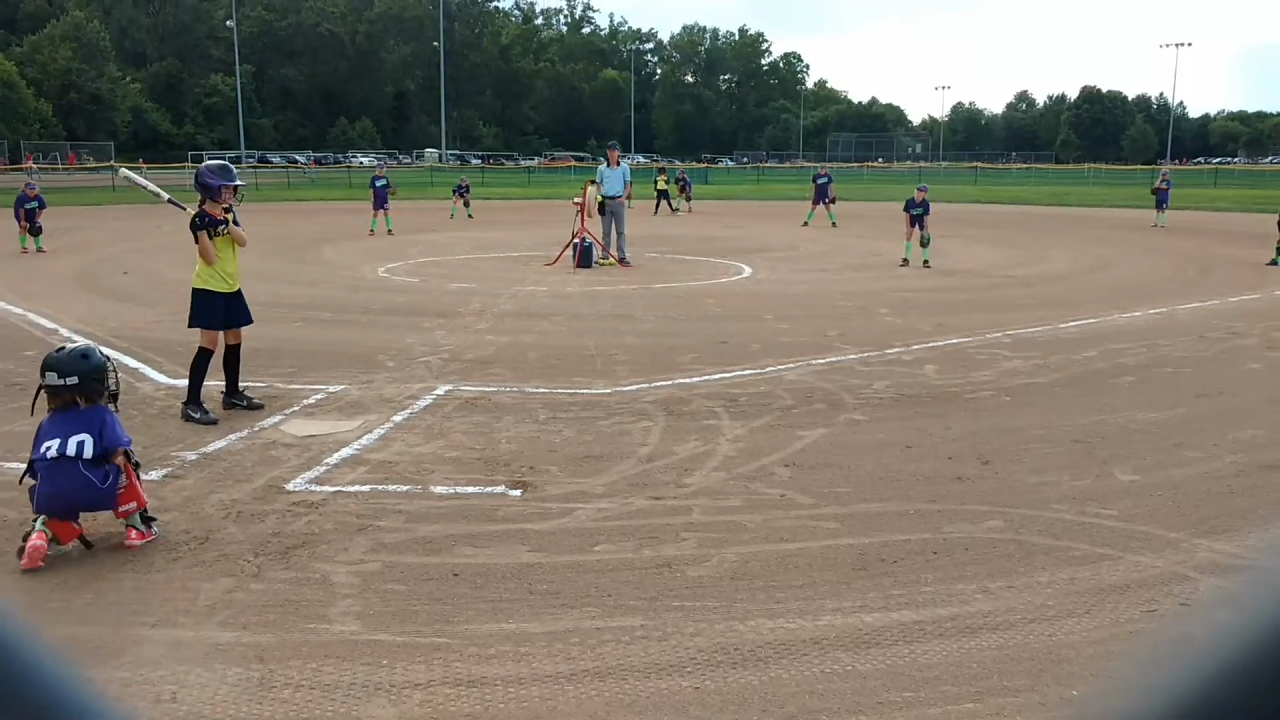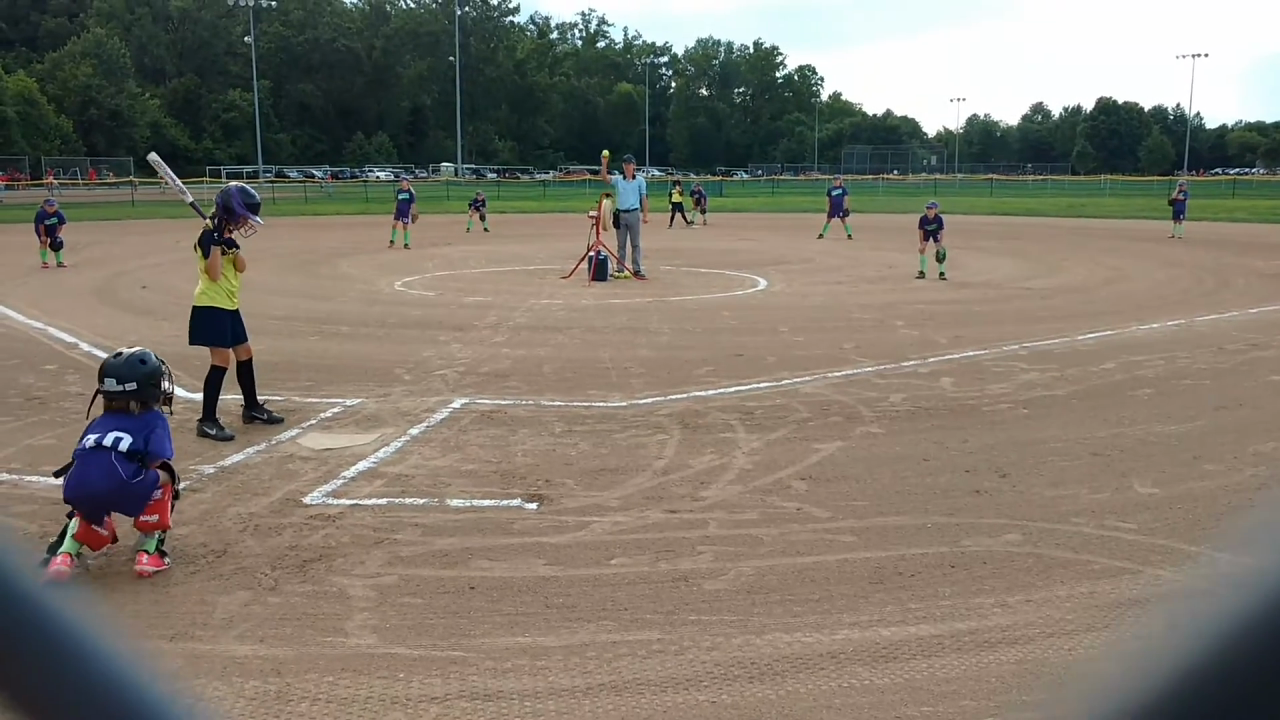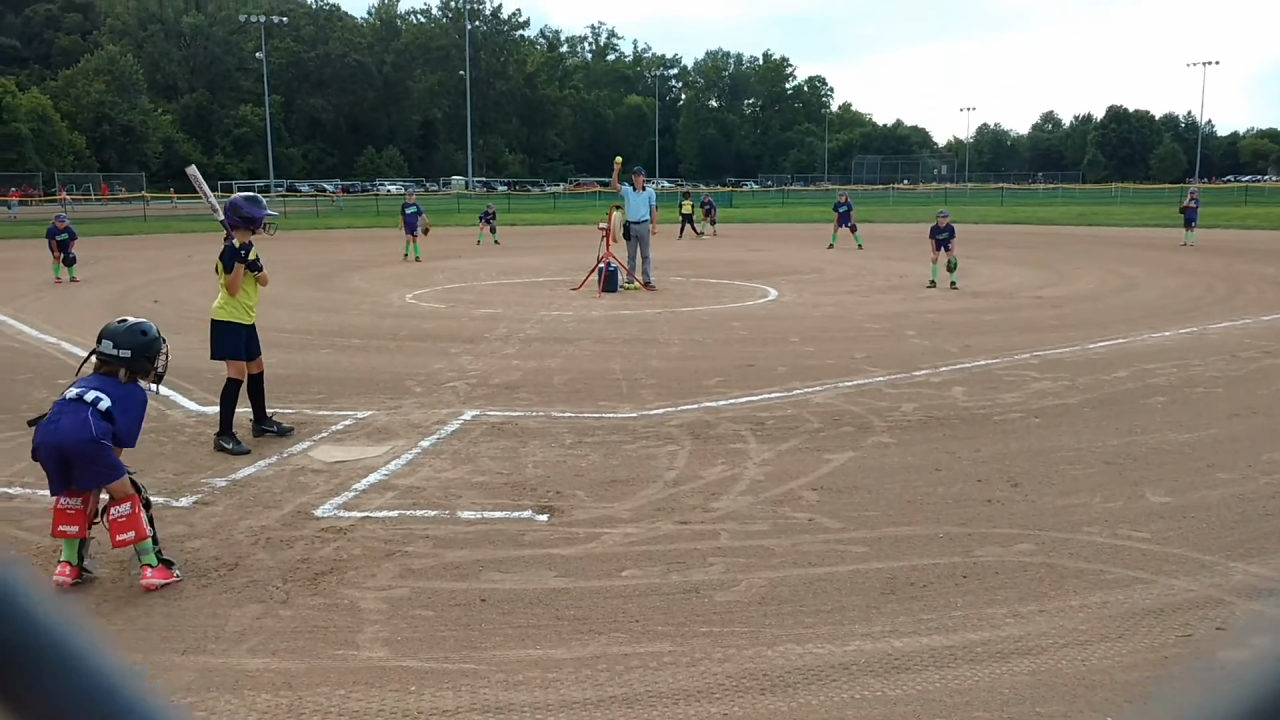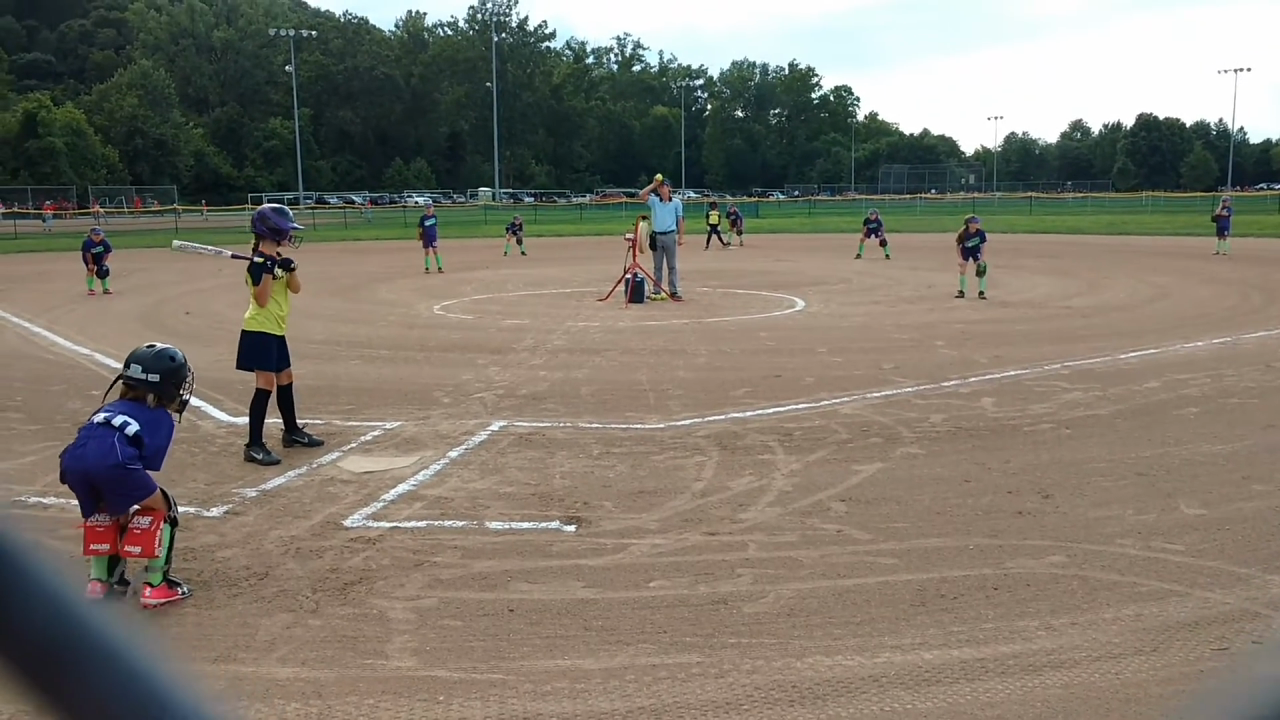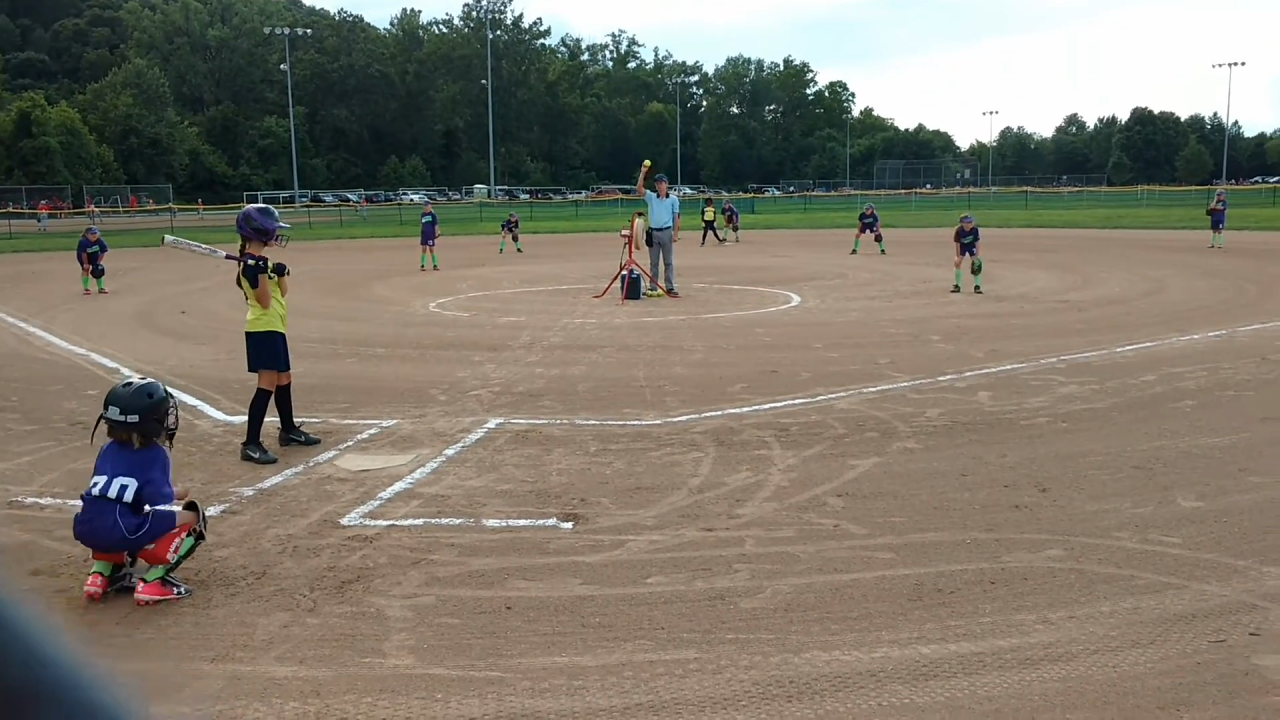
dt=0.7s
person 1, frame 1
left shoulder: (228, 213)
right shoulder: (199, 219)
left elbow: (243, 241)
right elbow: (209, 258)
left wrist: (224, 224)
right wrist: (202, 229)
left hip: (231, 287)
right hip: (208, 289)
left knee: (234, 340)
right knee: (208, 344)
left ankle: (232, 394)
right ankle: (192, 404)
person 1, frame 2
left shoulder: (229, 234)
right shoulder: (208, 236)
left elbow: (241, 267)
right elbow: (214, 275)
left wrist: (234, 248)
right wrist: (216, 242)
left hip: (229, 304)
right hip: (212, 306)
left knee: (245, 354)
right knee: (221, 361)
left ankle: (252, 407)
right ankle: (207, 421)
person 1, frame 3
left shoulder: (248, 247)
right shoulder: (231, 251)
left elbow: (264, 281)
right elbow: (232, 290)
left wrist: (257, 268)
right wrist: (239, 260)
left hip: (246, 318)
right hip: (229, 319)
left knee: (256, 367)
right knee: (237, 373)
left ankle: (261, 420)
right ankle: (224, 435)
person 1, frame 4
left shoulder: (277, 258)
right shoulder: (258, 262)
left elbow: (296, 288)
right elbow: (261, 301)
left wrist: (291, 268)
right wrist: (267, 271)
left hip: (276, 330)
right hip: (260, 330)
left knee: (285, 379)
right knee: (266, 385)
left ankle: (292, 431)
right ankle: (254, 446)
person 1, frame 5
left shoulder: (262, 260)
right shoulder: (250, 264)
left elbow: (282, 292)
right elbow: (265, 302)
left wrist: (281, 274)
right wrist: (262, 273)
left hip: (274, 328)
right hip: (263, 329)
left knee: (283, 379)
right knee: (267, 384)
left ankle: (288, 430)
right ankle: (251, 444)
person 2, frame 1
left shoulder: (48, 422)
right shoulder: (102, 414)
left elbow: (36, 468)
right elbow: (116, 453)
right wrist: (117, 460)
left hip: (47, 498)
right hip: (89, 492)
left knee: (61, 508)
right knee: (123, 464)
left ankle: (40, 534)
right ankle: (137, 527)
person 2, frame 2
left shoulder: (101, 419)
right shoulder: (155, 418)
right elbow: (156, 461)
left hip: (78, 488)
right hip: (116, 484)
left knee: (92, 508)
right knee: (164, 479)
left ankle: (62, 558)
right ankle: (149, 554)
person 2, frame 3
left shoulder: (86, 381)
right shoulder: (135, 393)
right elbow: (117, 446)
right wrist: (97, 486)
left hip: (46, 435)
right hip: (85, 436)
left knee: (75, 491)
right knee: (127, 495)
left ankle: (69, 565)
right ankle: (152, 567)
person 2, frame 4
left shoulder: (112, 406)
right shoulder: (162, 418)
right elbow: (146, 466)
right wrist: (124, 505)
left hip: (73, 461)
right hip: (112, 462)
left knee: (104, 511)
right knee: (161, 509)
left ankle: (99, 579)
right ankle: (156, 585)
person 2, frame 5
left shoulder: (108, 449)
right shoulder: (156, 454)
right elbow: (158, 498)
right wrist: (176, 494)
left hip: (86, 530)
right hip: (121, 532)
right knee: (193, 517)
left ankle: (100, 575)
right ankle: (154, 581)
